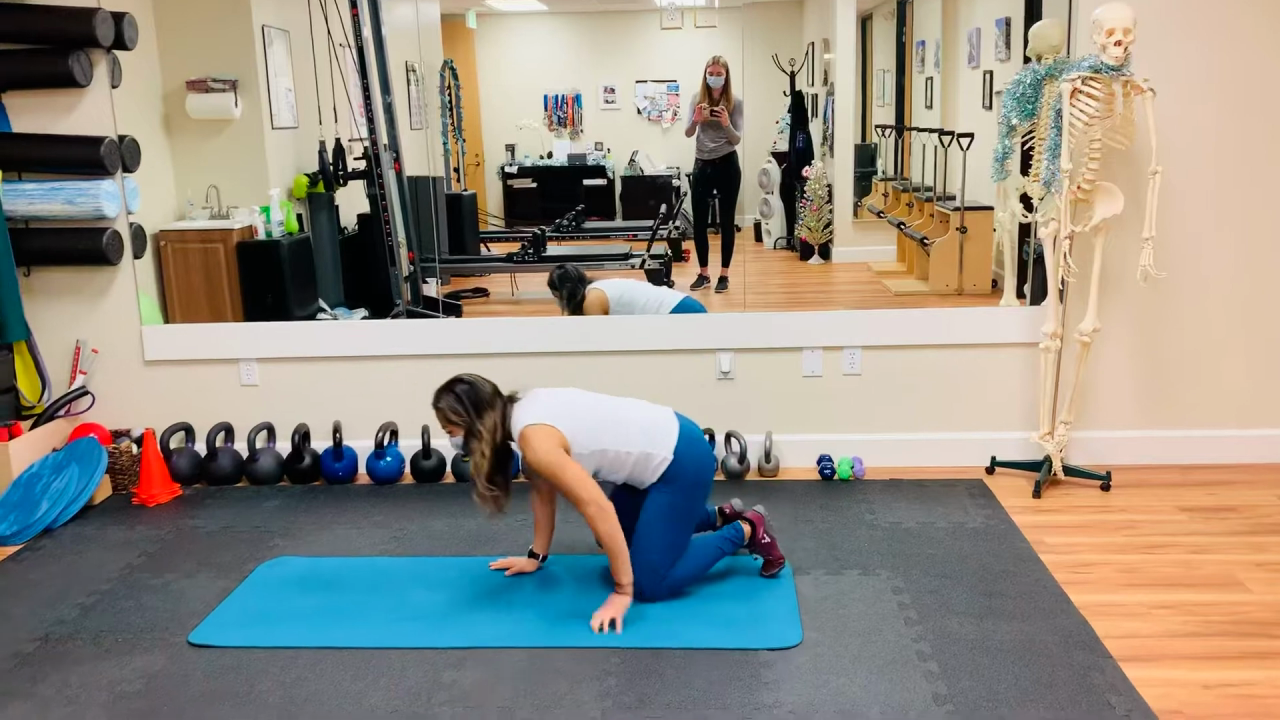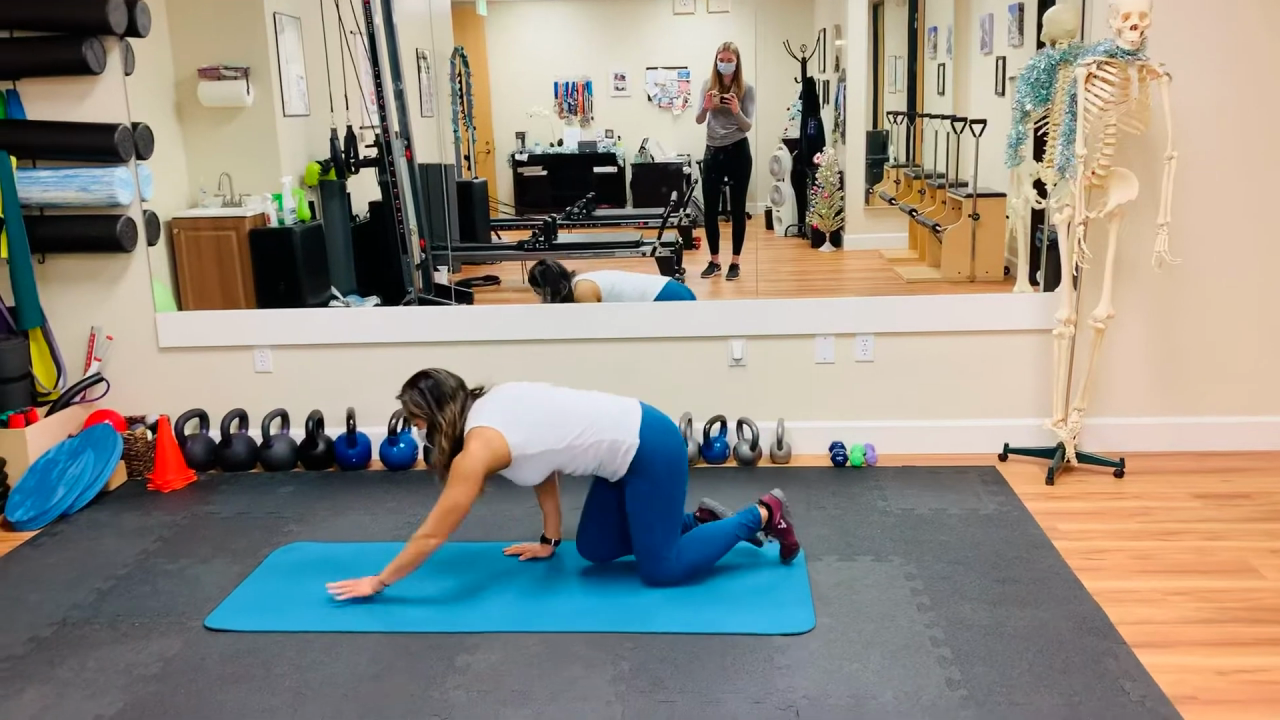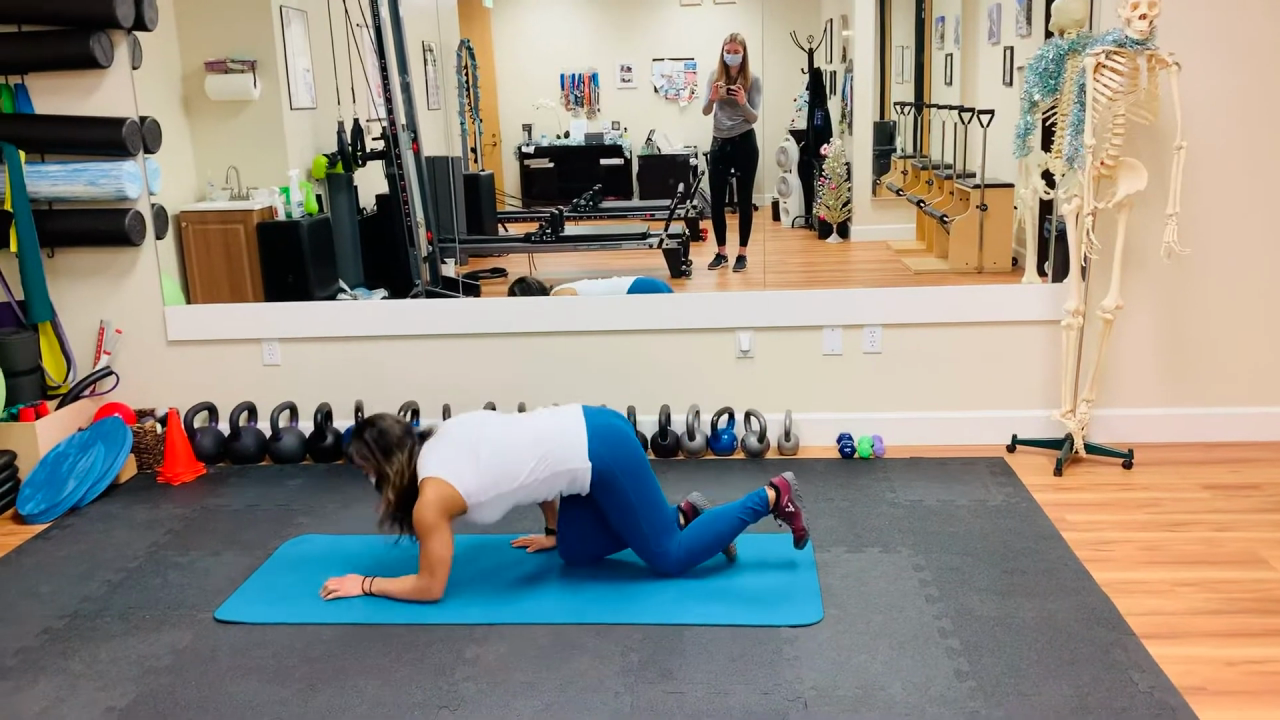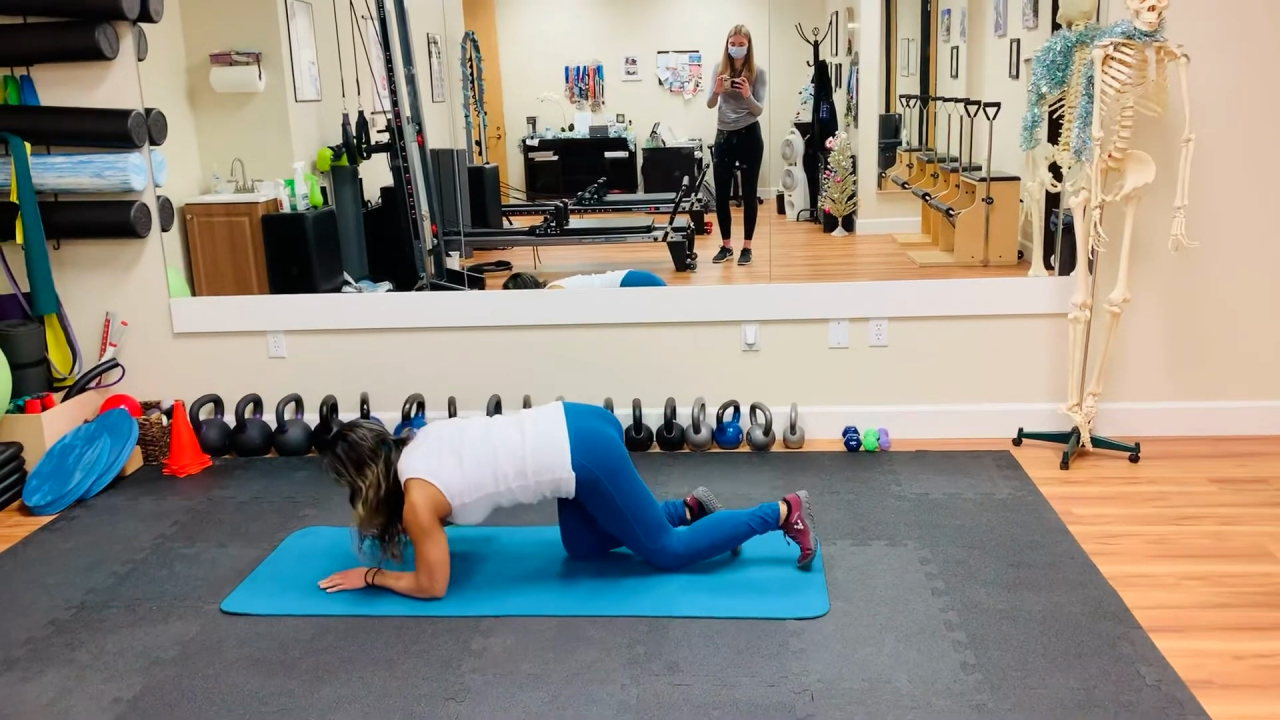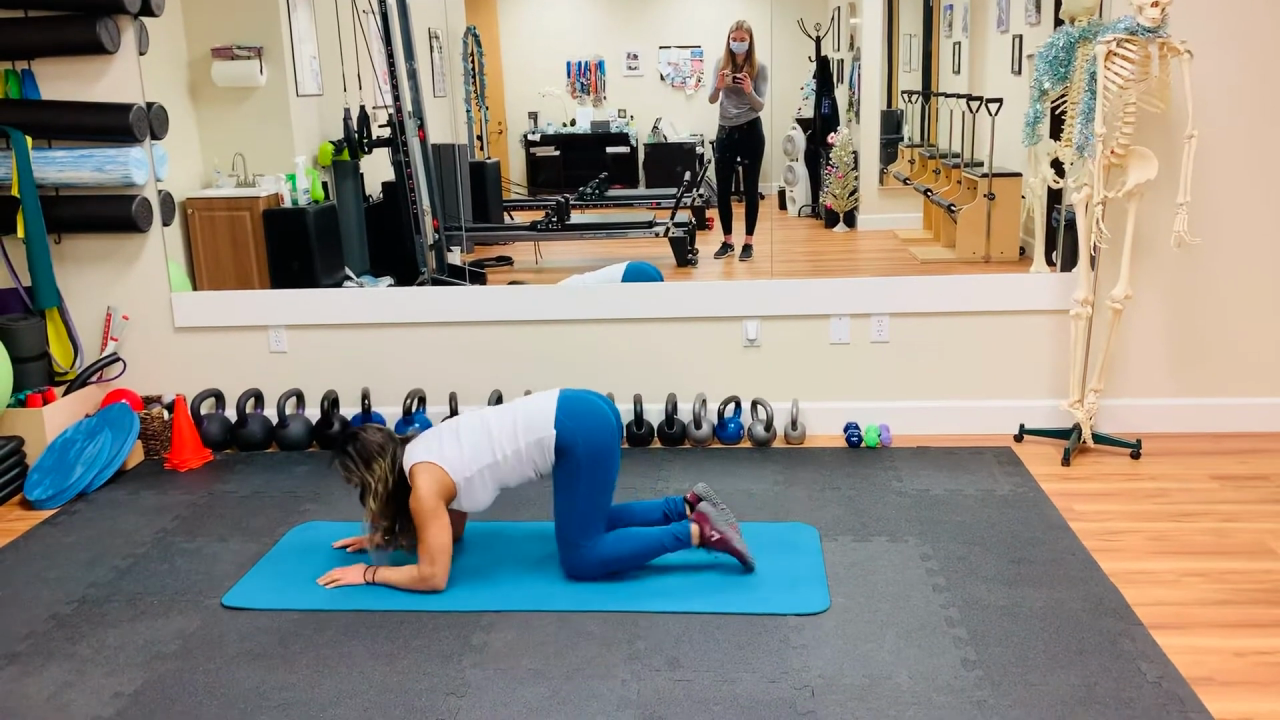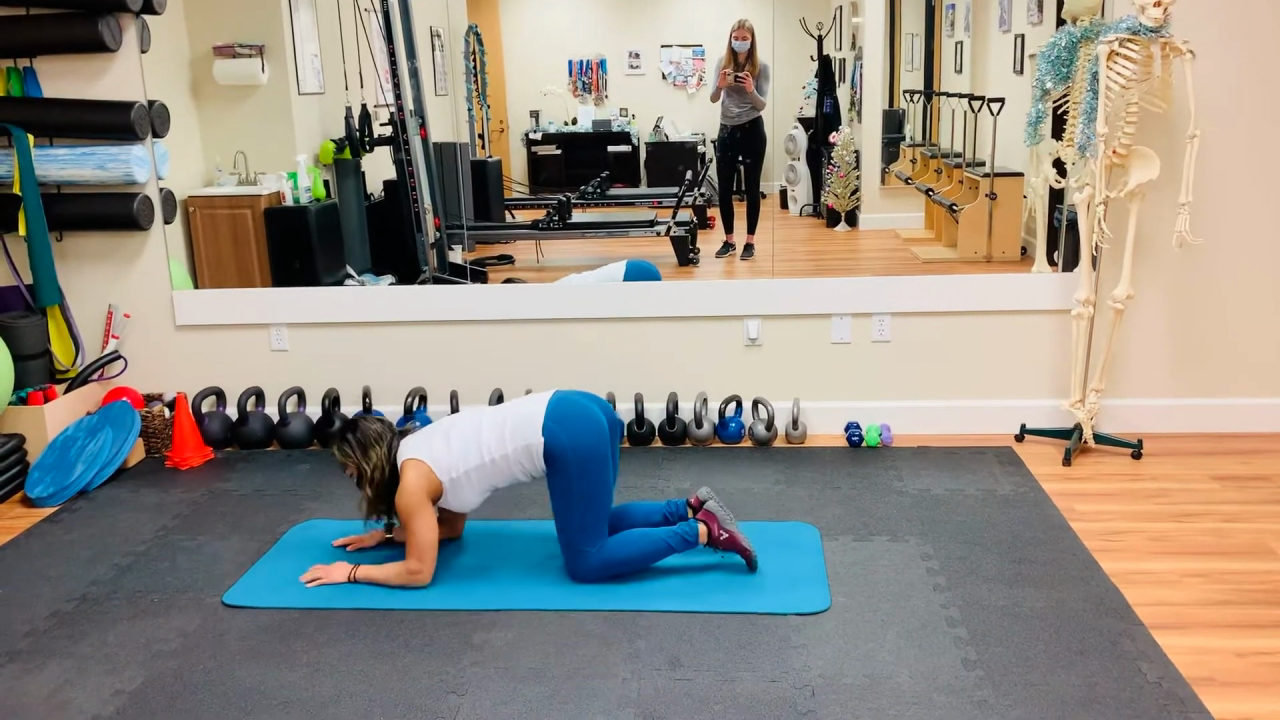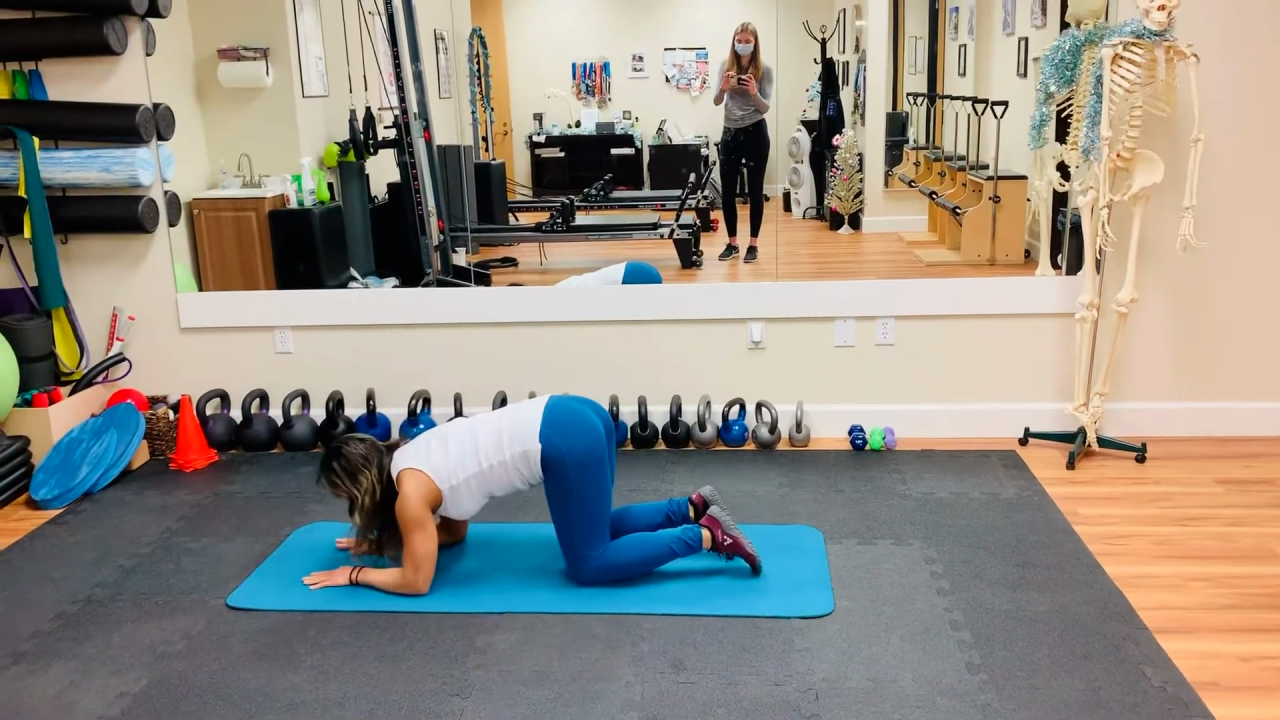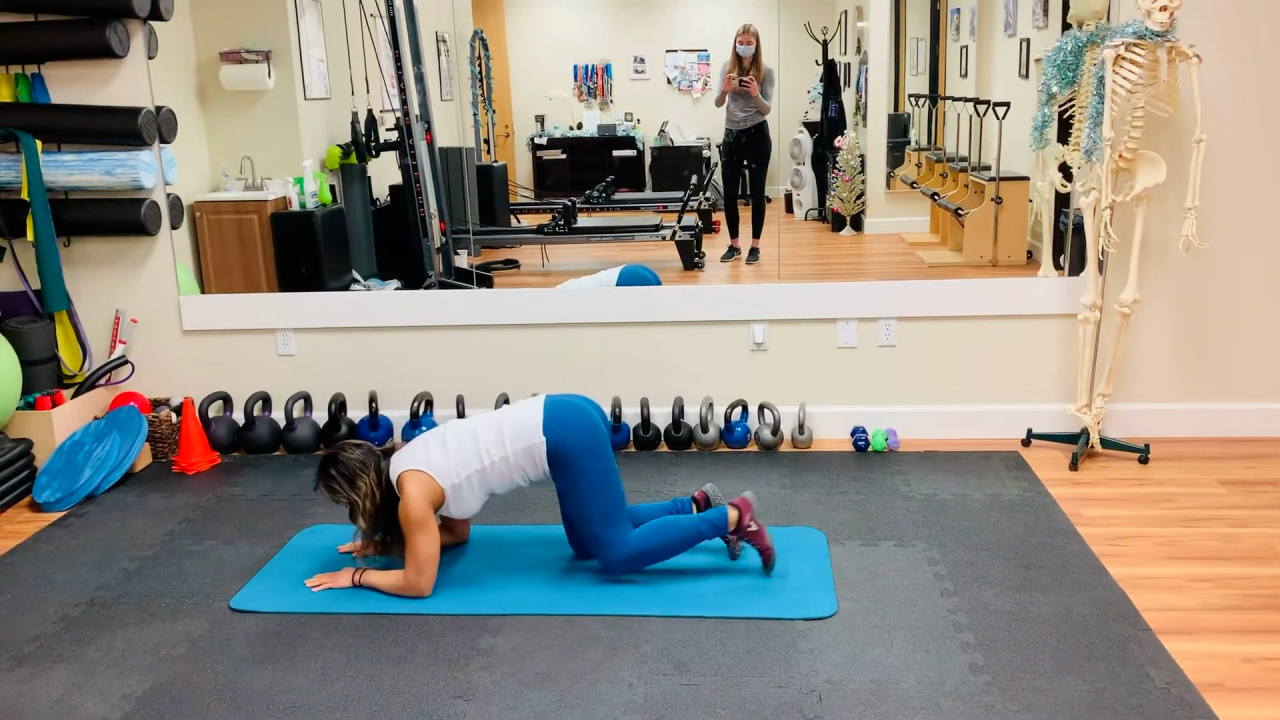
dt=0.4s
person 1, frame 1
left shoulder: (536, 441)
right shoulder: (521, 412)
left elbow: (600, 510)
right elbow: (544, 491)
left wrist: (622, 593)
right wrist: (536, 556)
left hip: (682, 460)
right hip: (663, 441)
left knee: (651, 583)
right knee: (618, 537)
left ankle: (748, 530)
right ankle: (720, 517)
person 1, frame 2
left shoulder: (479, 446)
right shoulder: (492, 403)
left elbow: (432, 535)
left wrist: (377, 582)
right wrist: (549, 541)
left hip: (651, 448)
right hip: (633, 431)
left knee: (661, 569)
right knee: (594, 548)
left ankle: (762, 514)
right ankle: (697, 519)
person 1, frame 3
left shoulder: (431, 495)
right shoulder: (444, 434)
left elbow: (430, 587)
left wrist: (365, 584)
right wrist: (552, 531)
left hip: (603, 452)
right hip: (590, 424)
left knee: (669, 557)
right knee: (577, 552)
left ankle: (772, 497)
right ankle: (684, 512)
person 1, frame 4
left shoulder: (416, 498)
right shoulder: (420, 440)
left elbow: (432, 586)
left wrist: (368, 575)
right wrist: (385, 527)
left hip: (584, 455)
right hip: (574, 421)
left knee: (664, 549)
right knee: (582, 547)
left ankle: (783, 513)
right ankle: (690, 507)
person 1, frame 5
left shoulder: (423, 482)
right shoulder: (421, 450)
left elbow: (432, 576)
right elbow: (452, 529)
left wrist: (368, 574)
right wrist: (385, 537)
left hip: (580, 427)
right hip: (583, 412)
left knee: (582, 559)
right knee: (584, 528)
left ankle: (696, 532)
right ankle: (689, 505)
person 1, frame 6
left shoulder: (412, 480)
right shoulder: (421, 447)
left elbow: (419, 572)
right elbow: (451, 525)
left wrist: (351, 572)
right wrist: (386, 533)
left hip: (570, 434)
right hip: (579, 410)
left knee: (587, 562)
right knee: (589, 527)
left ankle: (703, 531)
right ankle: (692, 509)
person 1, frame 7
left shoulder: (410, 491)
right shoulder: (405, 455)
left elbow: (416, 581)
right elbow: (452, 530)
left wrist: (353, 573)
right wrist: (378, 540)
left hip: (567, 440)
right hip: (574, 416)
left knee: (588, 565)
right knee: (591, 531)
left ankle: (706, 535)
right ankle: (693, 507)
person 1, frame 8
left shoulder: (411, 491)
right shoulder: (405, 460)
left elbow: (418, 583)
right elbow: (455, 530)
left wrist: (354, 576)
right wrist: (381, 540)
left hip: (567, 431)
right hip: (566, 416)
left knee: (619, 554)
right knee: (587, 543)
left ankle: (734, 517)
right ankle: (695, 505)
person 2, frame 1
left shoulder: (735, 102)
right shoulder: (697, 99)
left elbow: (737, 139)
right elbow: (688, 133)
left wrist: (726, 124)
right wrist: (696, 120)
left hip: (727, 165)
right hip: (702, 165)
left knee: (726, 221)
right knee: (699, 222)
left ankle: (724, 275)
right ankle: (703, 273)
person 2, frame 2
left shoulder: (746, 89)
right shoulder: (708, 85)
left elbow: (748, 126)
right elbow: (699, 120)
left wrist: (736, 111)
right wrist: (706, 107)
left hip: (738, 152)
right hip: (713, 152)
left knee: (737, 208)
right knee: (710, 209)
left ankle: (735, 262)
right ankle: (714, 261)
person 2, frame 3
left shoulder: (753, 80)
right shoulder: (715, 76)
left elbow: (754, 118)
right elbow: (705, 112)
left wrist: (743, 102)
right wrist: (712, 98)
left hip: (744, 143)
right hip: (719, 143)
left knee: (744, 200)
right knee: (717, 200)
left ankle: (742, 254)
right ankle: (721, 252)
person 2, frame 4
left shoulder: (757, 72)
right shoulder: (719, 69)
left elbow: (759, 111)
right elbow: (710, 105)
left wrist: (747, 95)
right wrist: (716, 91)
left hip: (749, 136)
right hip: (724, 136)
left knee: (748, 193)
right knee: (721, 194)
left ankle: (747, 247)
right ankle: (726, 246)
person 2, frame 5
left shoulder: (759, 68)
right shoulder: (721, 64)
left elbow: (760, 106)
right elbow: (712, 100)
left wrist: (749, 91)
right wrist: (718, 87)
left hip: (750, 131)
right hip: (725, 131)
left knee: (750, 189)
right knee: (722, 189)
left ankle: (748, 242)
right ankle: (727, 241)
person 2, frame 6
left shoulder: (761, 67)
right shoulder: (722, 63)
left elbow: (762, 105)
right elbow: (713, 99)
left wrist: (751, 90)
right wrist: (720, 85)
left hip: (752, 130)
right hip: (727, 130)
left knee: (751, 188)
right knee: (724, 188)
left ankle: (750, 242)
right ankle: (729, 240)
person 2, frame 7
left shoulder: (764, 70)
right shoulder: (725, 66)
left elbow: (765, 108)
right elbow: (716, 102)
left wrist: (754, 93)
right wrist: (723, 88)
left hip: (755, 133)
right hip: (730, 133)
left knee: (755, 190)
right knee: (727, 191)
left ankle: (753, 244)
right ankle: (732, 243)
person 2, frame 8
left shoulder: (766, 72)
right shoulder: (727, 68)
left elbow: (767, 109)
right elbow: (718, 104)
left wrist: (755, 94)
right wrist: (724, 90)
left hip: (757, 135)
right hip: (732, 135)
left knee: (756, 192)
right knee: (729, 193)
left ankle: (755, 246)
right ankle: (734, 245)
